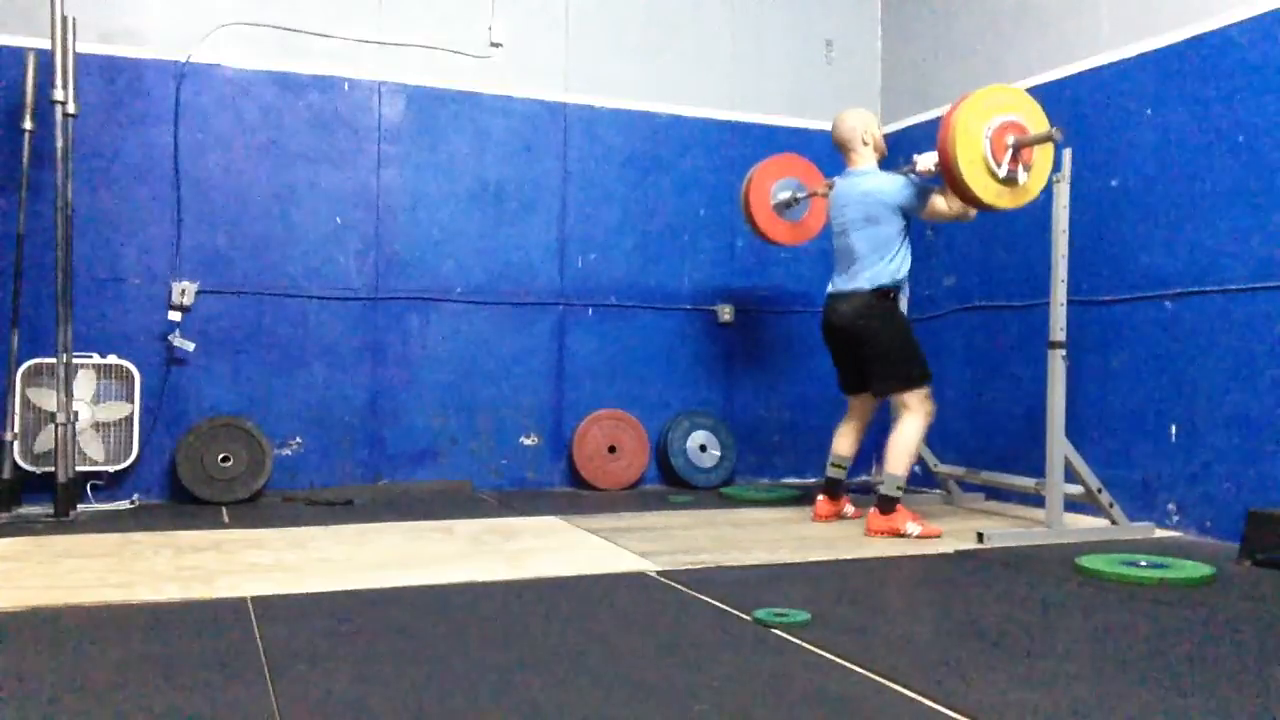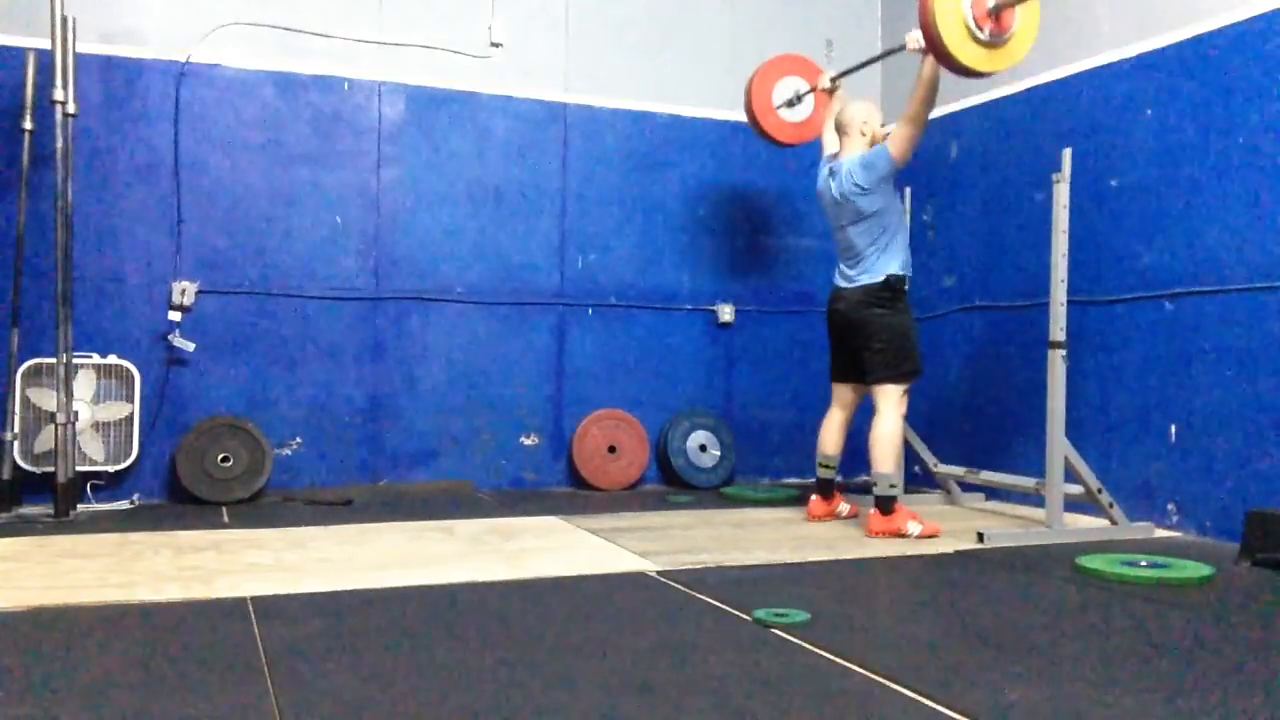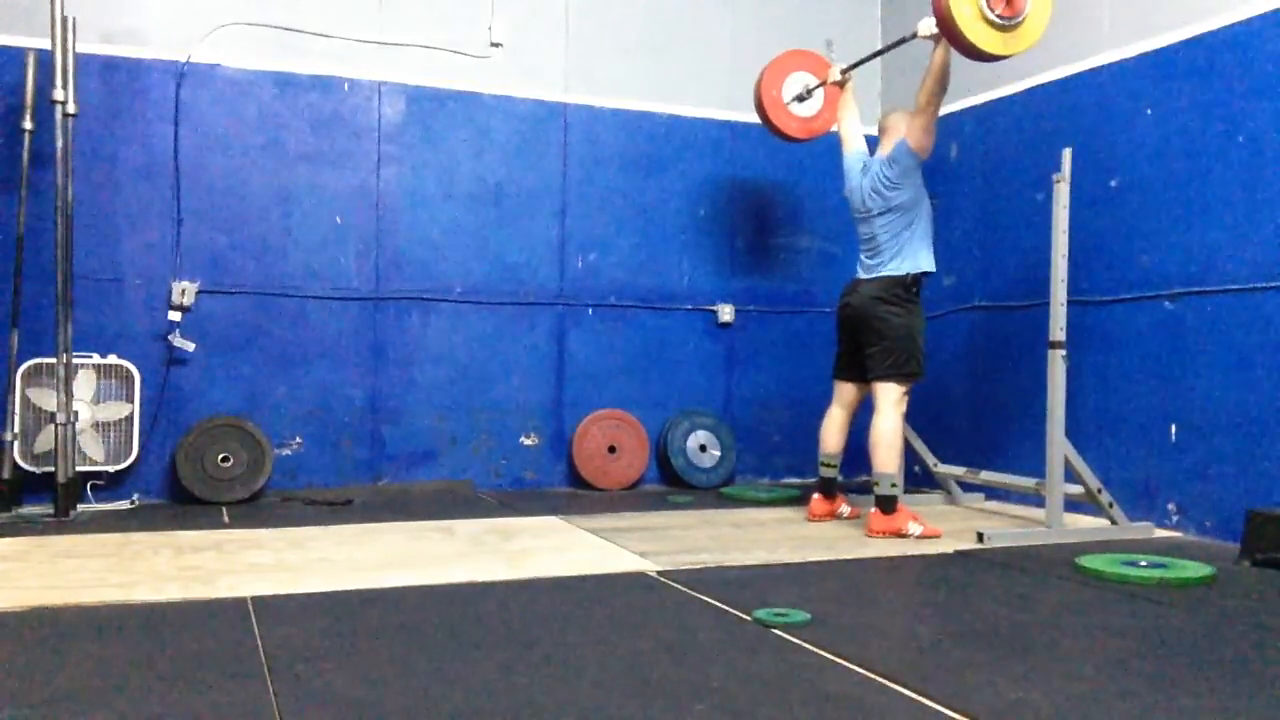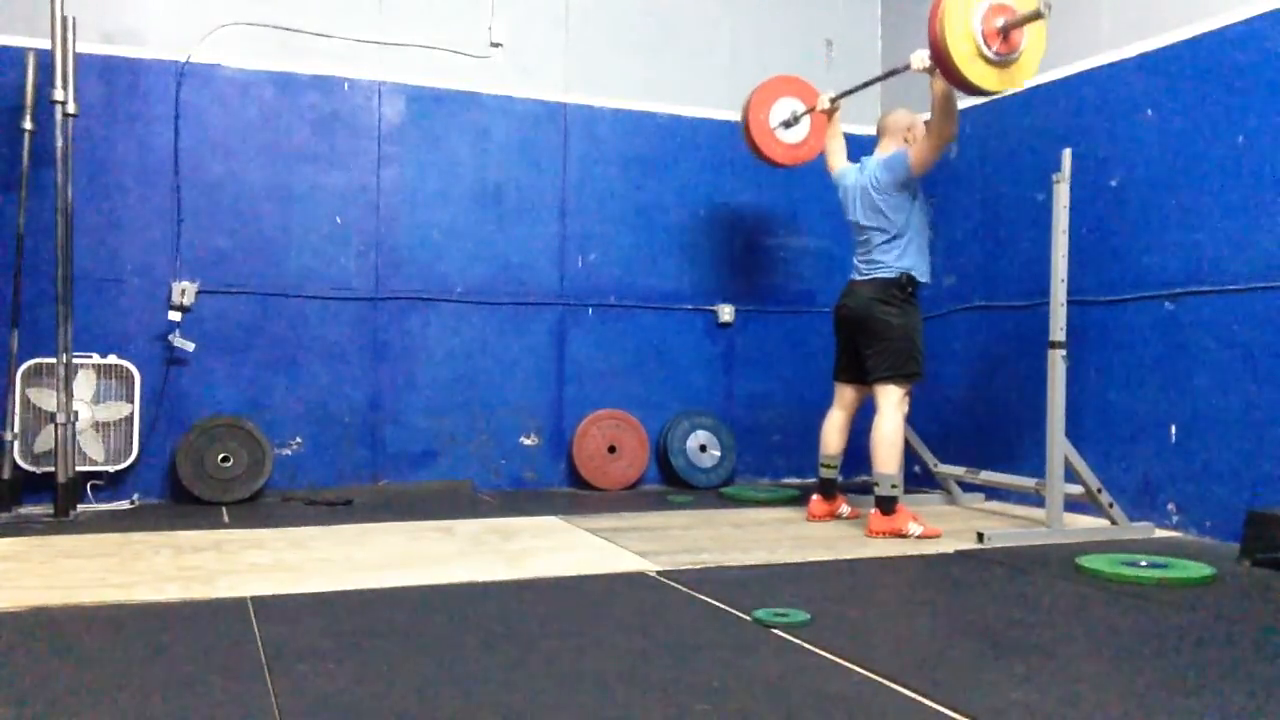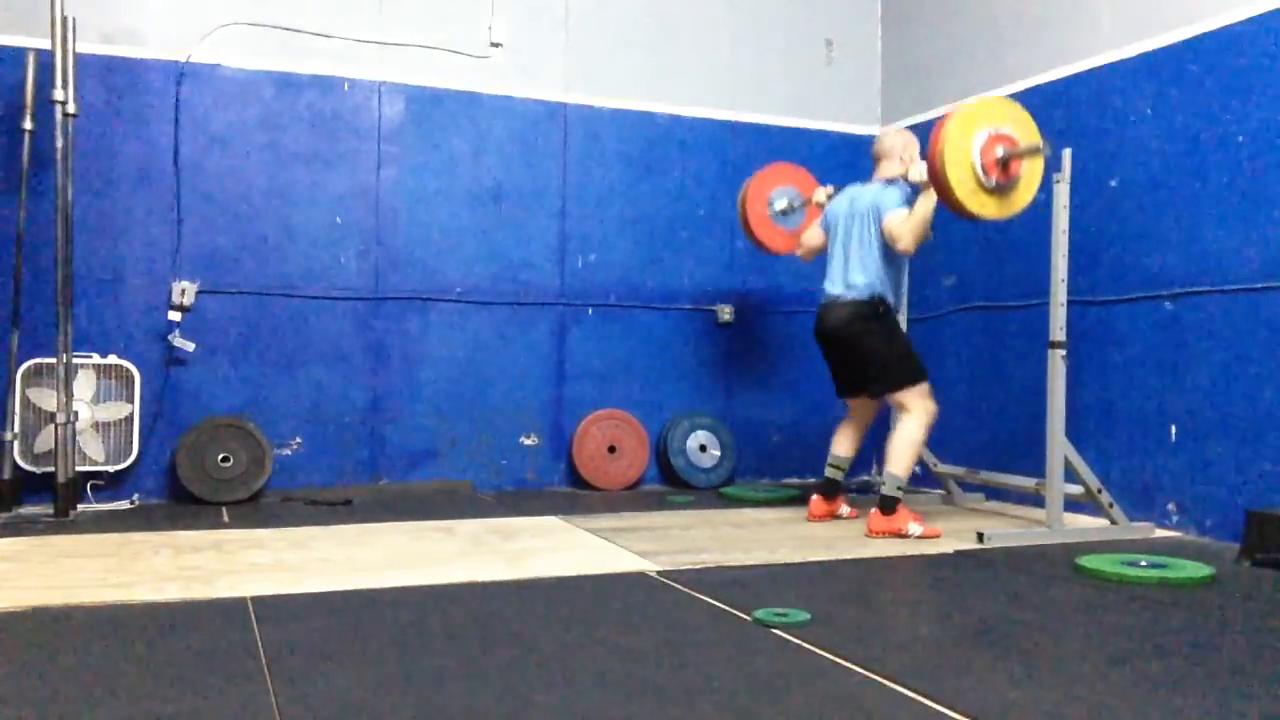
dt=1s
person 1, frame 1
left shoulder: (839, 192)
right shoulder: (892, 185)
right elbow: (960, 209)
right wrist: (944, 169)
left hip: (838, 308)
right hip: (873, 308)
left knee: (858, 409)
right knee: (917, 409)
left ankle: (830, 497)
right ankle: (887, 510)
person 1, frame 2
left shoulder: (827, 172)
right shoulder: (869, 168)
left elbow: (832, 130)
right elbow: (917, 116)
left wrist: (829, 94)
right wrist: (931, 55)
left hip: (844, 300)
right hip: (879, 300)
left knee: (842, 403)
right knee: (891, 402)
left ankle: (823, 498)
right ankle: (886, 513)
person 1, frame 3
left shoulder: (857, 168)
right shoulder: (900, 165)
left elbow: (849, 126)
right elbow: (928, 103)
left wrist: (842, 87)
right wrist: (942, 43)
left hip: (859, 295)
right hip: (891, 297)
left knee: (845, 399)
right knee: (891, 401)
left ankle: (825, 496)
right ankle: (887, 512)
person 1, frame 4
left shoulder: (852, 177)
right shoulder: (894, 170)
left elbow: (833, 154)
right elbow: (943, 131)
left wrist: (830, 115)
right wrist: (939, 74)
left hip: (854, 297)
right hip: (888, 298)
left knee: (845, 402)
right knee: (892, 403)
left ankle: (825, 496)
right ankle: (887, 513)
person 1, frame 5
left shoulder: (846, 198)
right shoulder: (892, 195)
left elbow: (804, 249)
right elbow: (905, 241)
left wrist: (821, 206)
right wrist: (929, 190)
left hip: (830, 318)
right hip: (864, 316)
left knee: (861, 411)
right knee: (919, 408)
left ankle: (825, 497)
right ankle: (888, 511)
